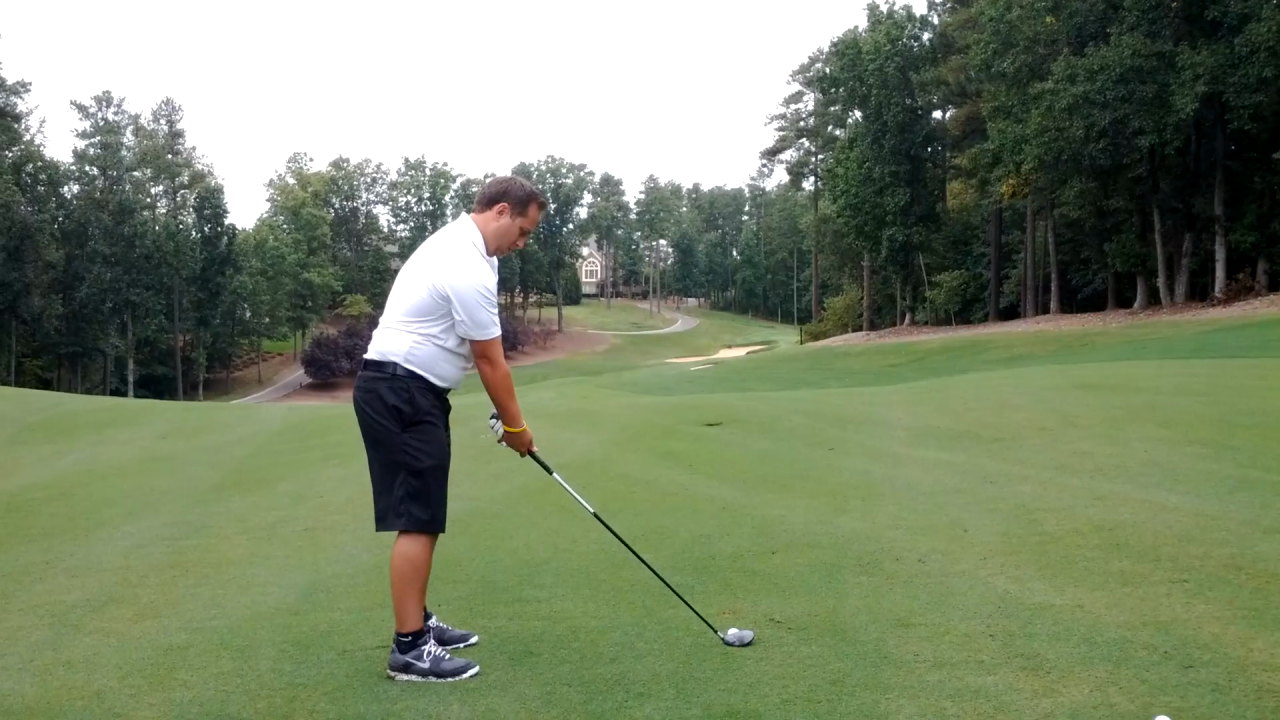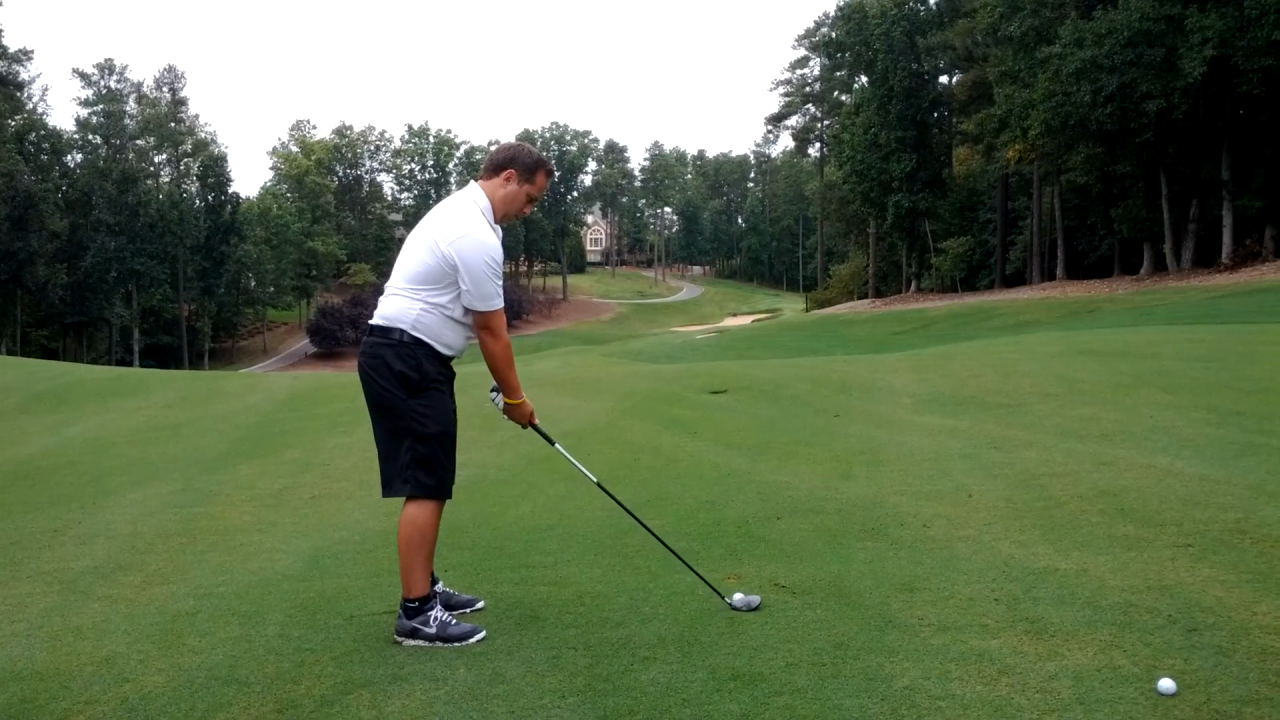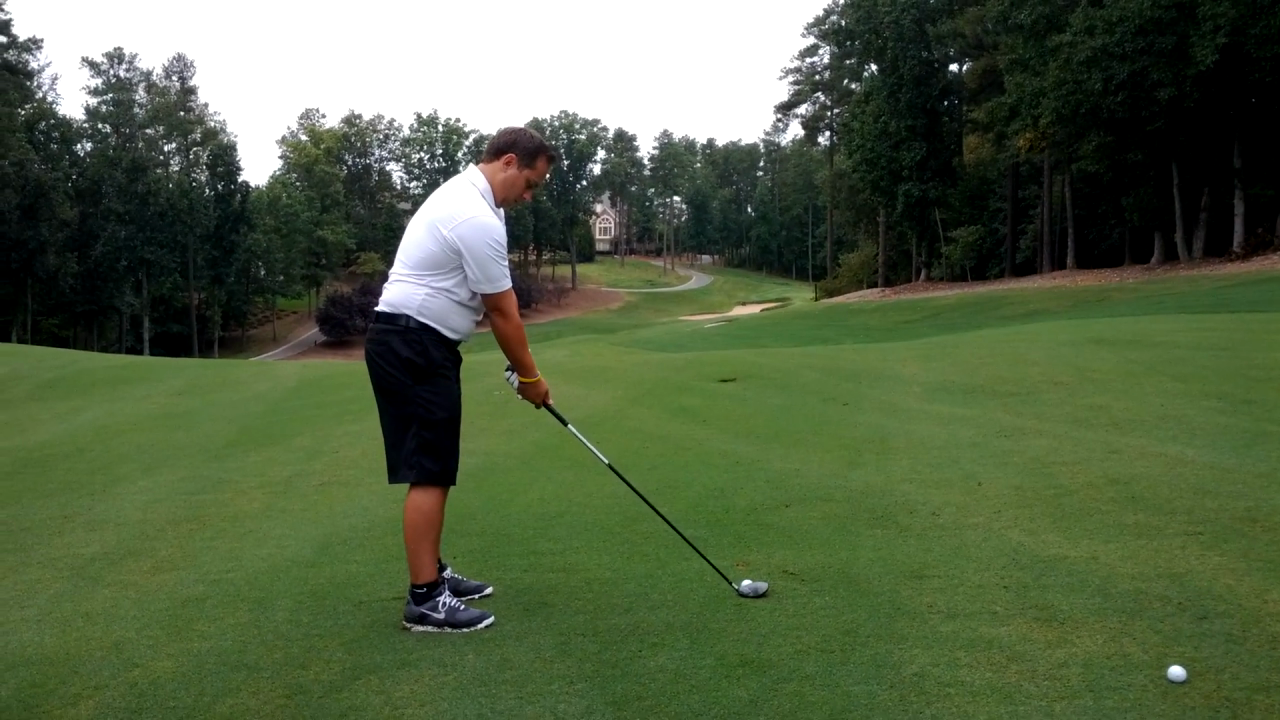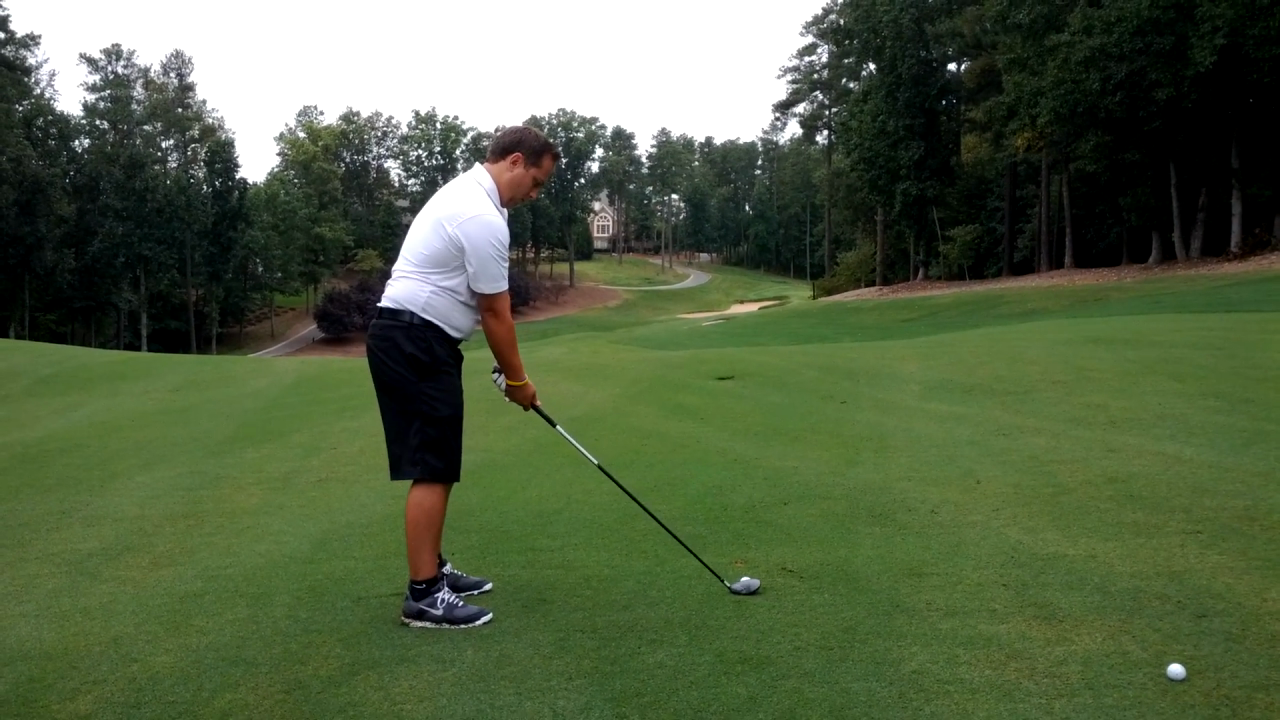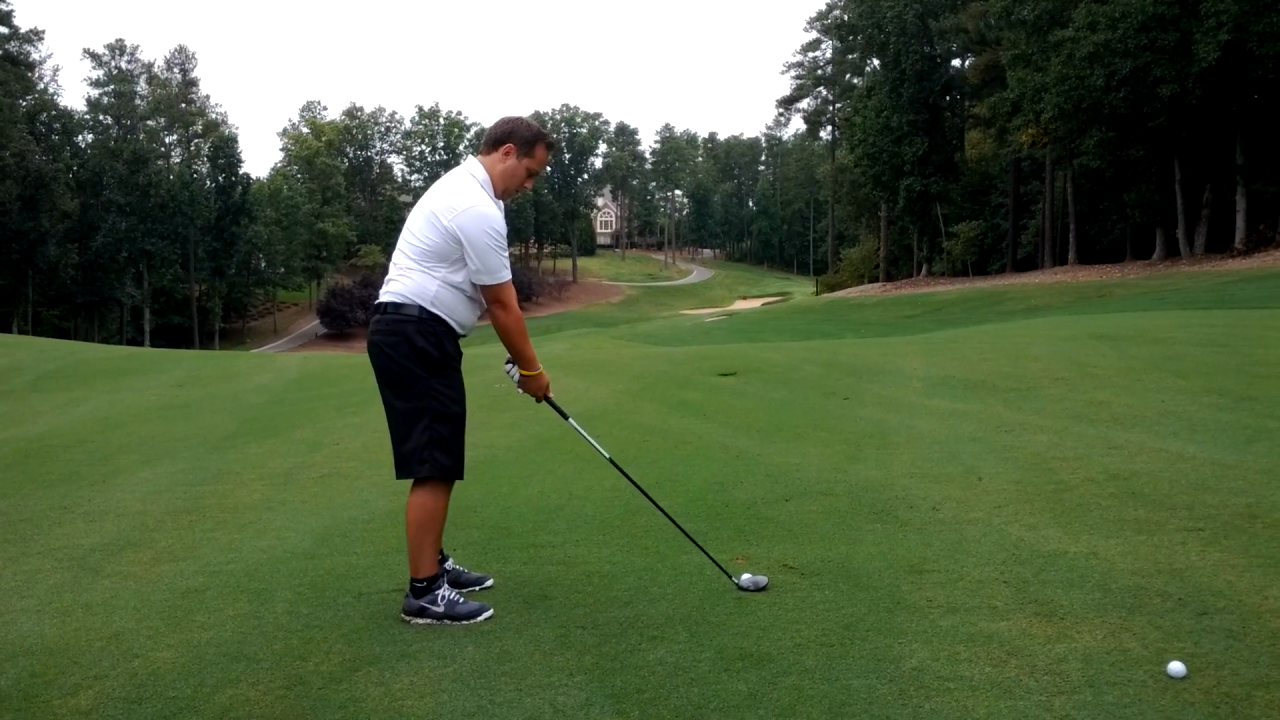
dt=1s
person 1, frame 1
left shoulder: (451, 241)
right shoulder: (469, 269)
right elbow: (490, 361)
right wrist: (516, 426)
left hip: (403, 388)
right hip: (401, 394)
left knee: (422, 514)
right knee: (417, 518)
left ankle: (417, 621)
right ankle: (409, 648)
person 1, frame 2
left shoulder: (460, 208)
right shoulder: (477, 237)
right elbow: (492, 332)
right wrist: (515, 397)
left hip: (405, 354)
right hip: (405, 359)
left knee: (429, 480)
right knee: (425, 484)
left ankle: (424, 587)
right ankle: (416, 614)
person 1, frame 3
left shoulder: (462, 192)
right shoulder: (478, 220)
left elbow: (493, 301)
right elbow: (502, 311)
left wrist: (520, 363)
right wrist: (529, 376)
left hip: (415, 341)
right hip: (413, 345)
left knee: (435, 466)
right knee: (429, 470)
left ankle: (433, 574)
right ankle: (424, 600)
person 1, frame 4
left shoulder: (467, 191)
right shoulder: (483, 219)
right elbow: (496, 313)
right wrist: (518, 380)
left hip: (414, 338)
right hip: (413, 342)
left knee: (436, 463)
right knee: (431, 467)
left ankle: (432, 569)
right ankle: (423, 595)
person 1, frame 5
left shoulder: (464, 185)
right shoulder: (478, 211)
left elbow: (496, 294)
right elbow: (502, 304)
left wrist: (519, 358)
right wrist: (531, 369)
left hip: (413, 333)
right hip: (416, 337)
left knee: (438, 459)
right knee: (436, 465)
left ankle: (434, 566)
right ankle: (423, 593)
